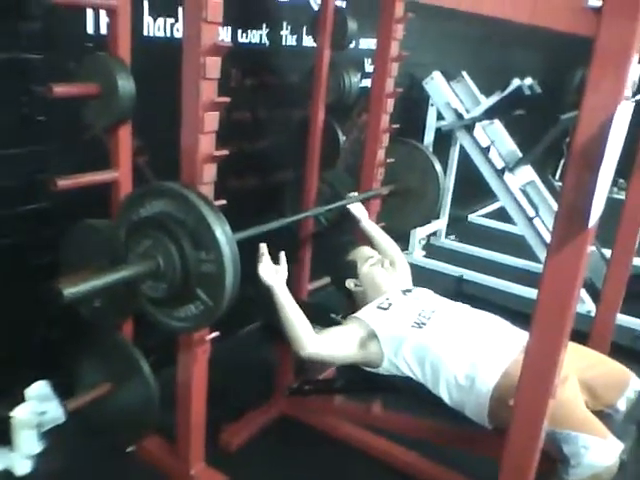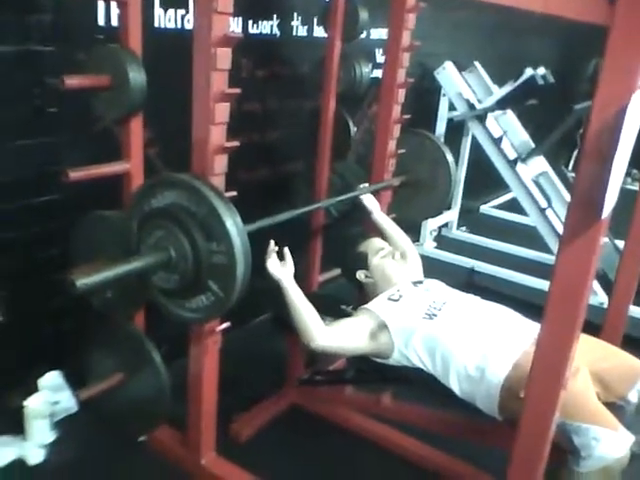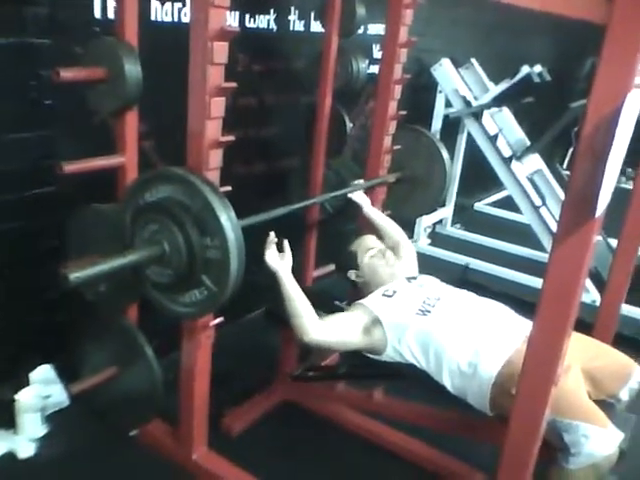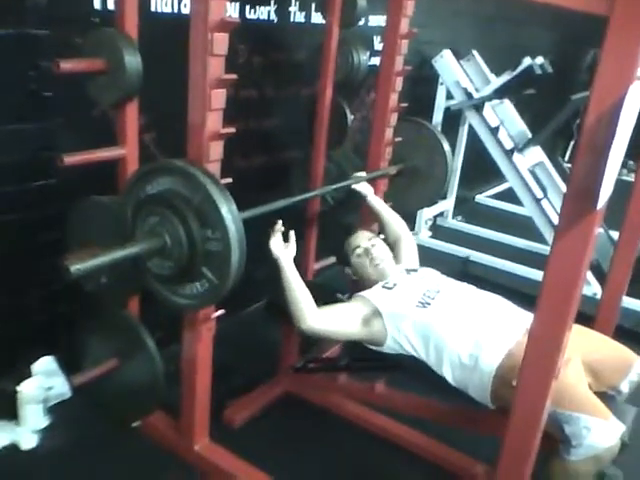
dt=0.4s
person 1, frame 1
left shoulder: (407, 294)
right shoulder: (365, 329)
left elbow: (397, 257)
right elbow: (309, 346)
left wrist: (364, 220)
right wrist: (277, 286)
left hip: (528, 348)
right hip: (502, 381)
person 1, frame 2
left shoulder: (418, 283)
right shoulder: (375, 321)
left elbow: (408, 250)
right elbow: (318, 338)
left wrist: (375, 212)
right wrist: (286, 281)
left hip: (539, 339)
right hip: (512, 371)
person 1, frame 3
left shoulder: (410, 278)
right shoulder: (368, 317)
left elbow: (401, 242)
right elbow: (312, 332)
left wrist: (366, 208)
right wrist: (283, 273)
left hip: (531, 335)
right hip: (502, 368)
right knee: (597, 449)
person 1, frame 4
left shoulder: (409, 271)
right shoulder: (368, 308)
left elbow: (403, 233)
right elbow: (311, 320)
left wrist: (370, 197)
right wrist: (285, 261)
left hip: (531, 327)
right hip: (502, 360)
right knee: (597, 440)
